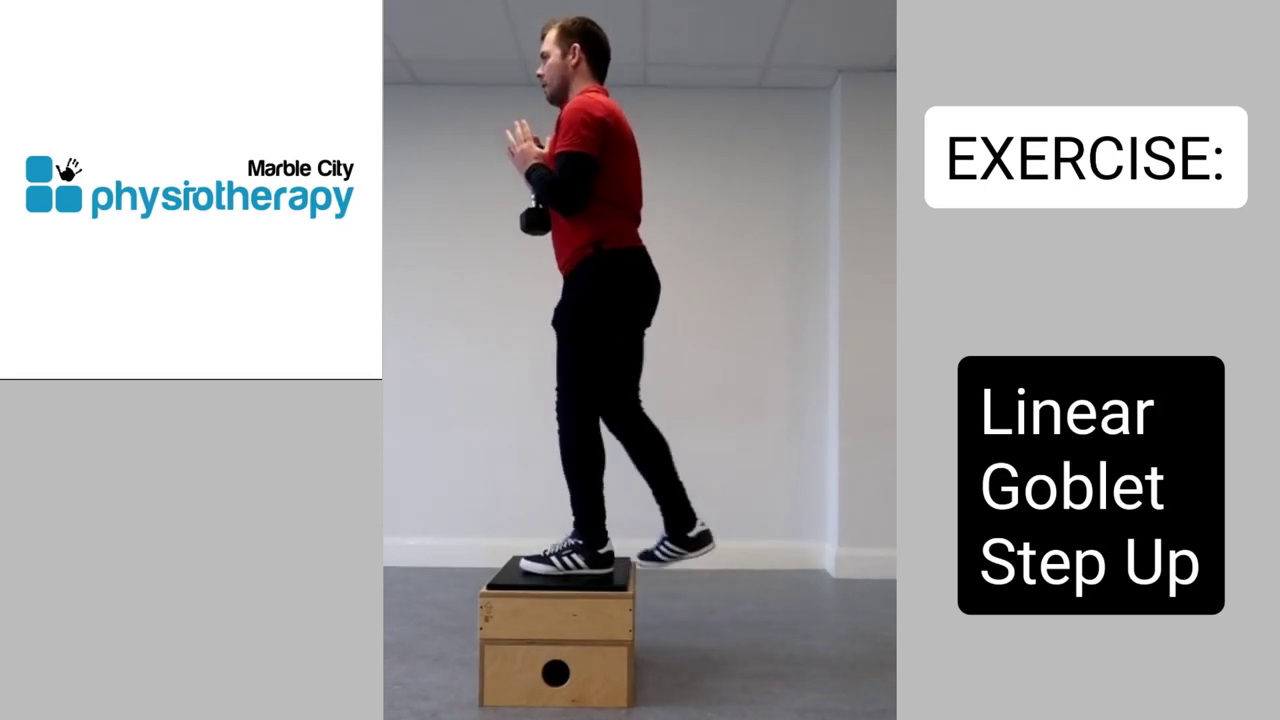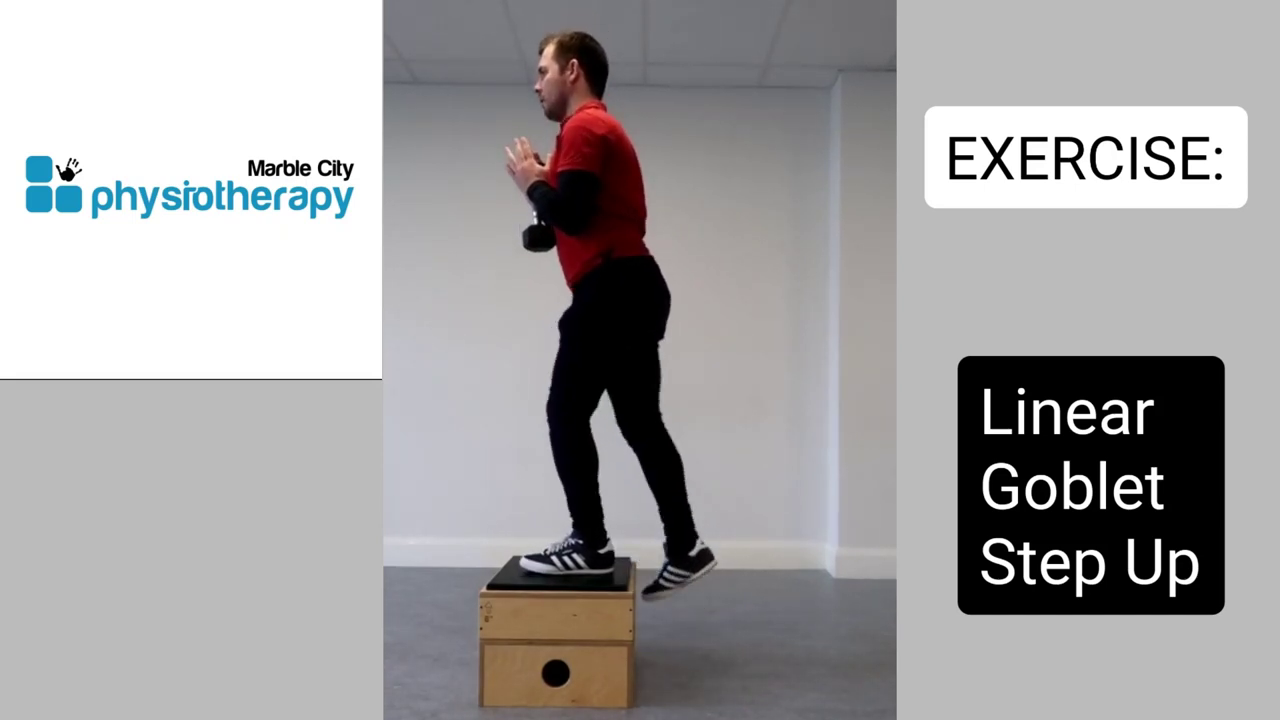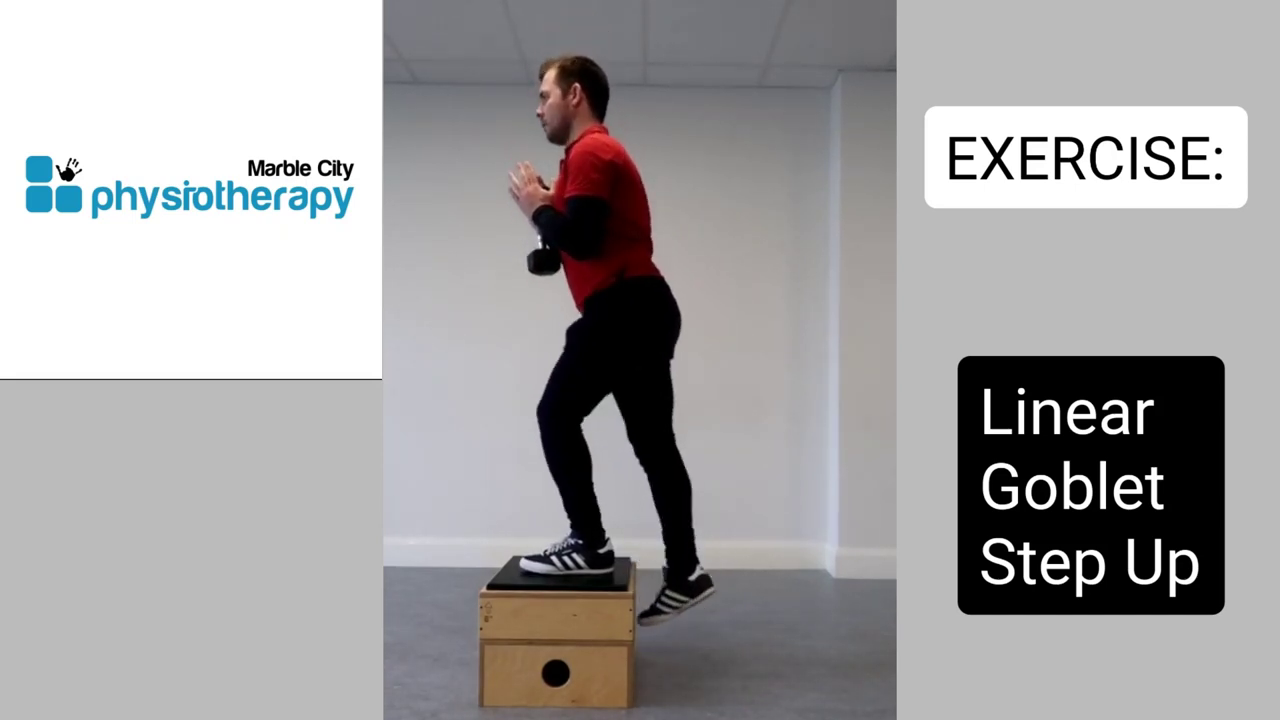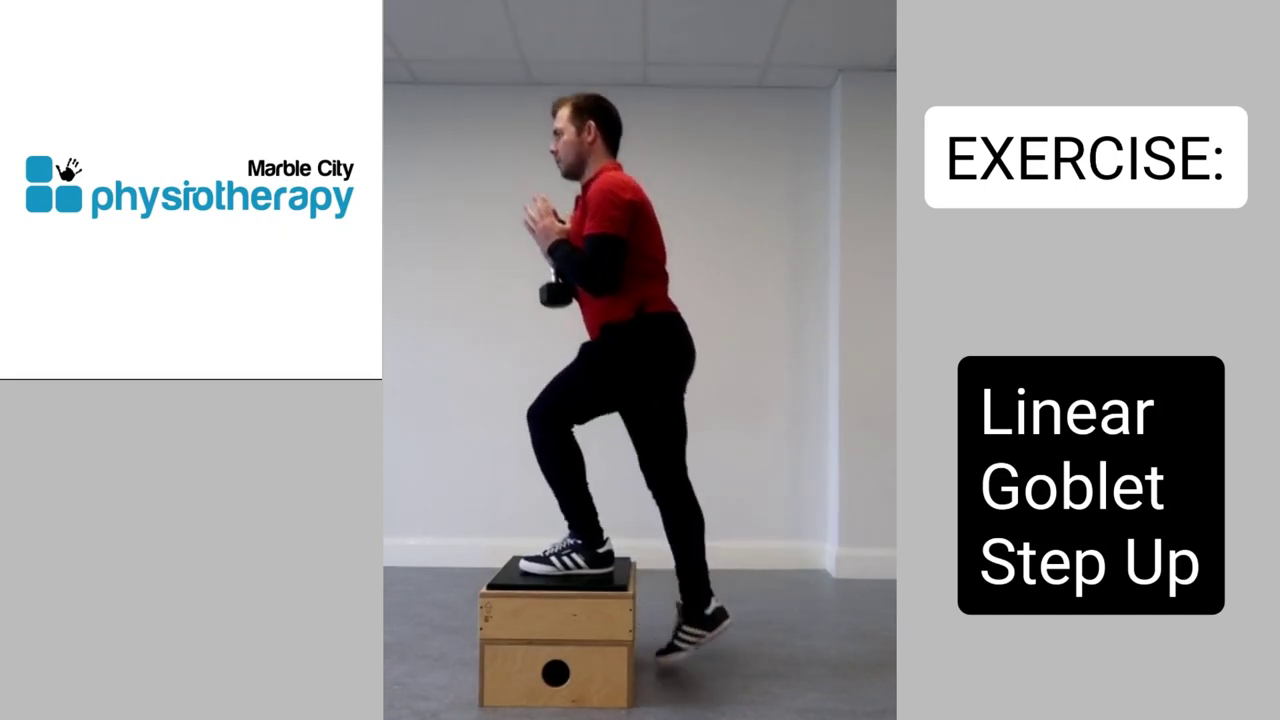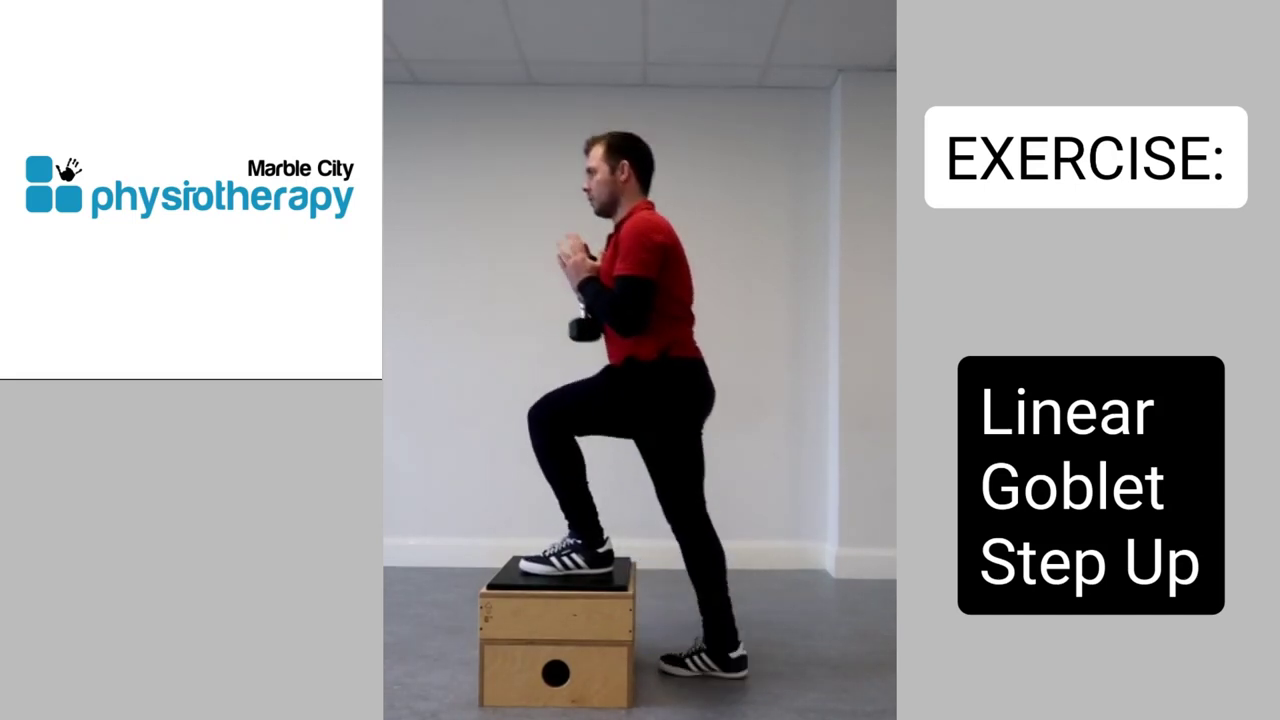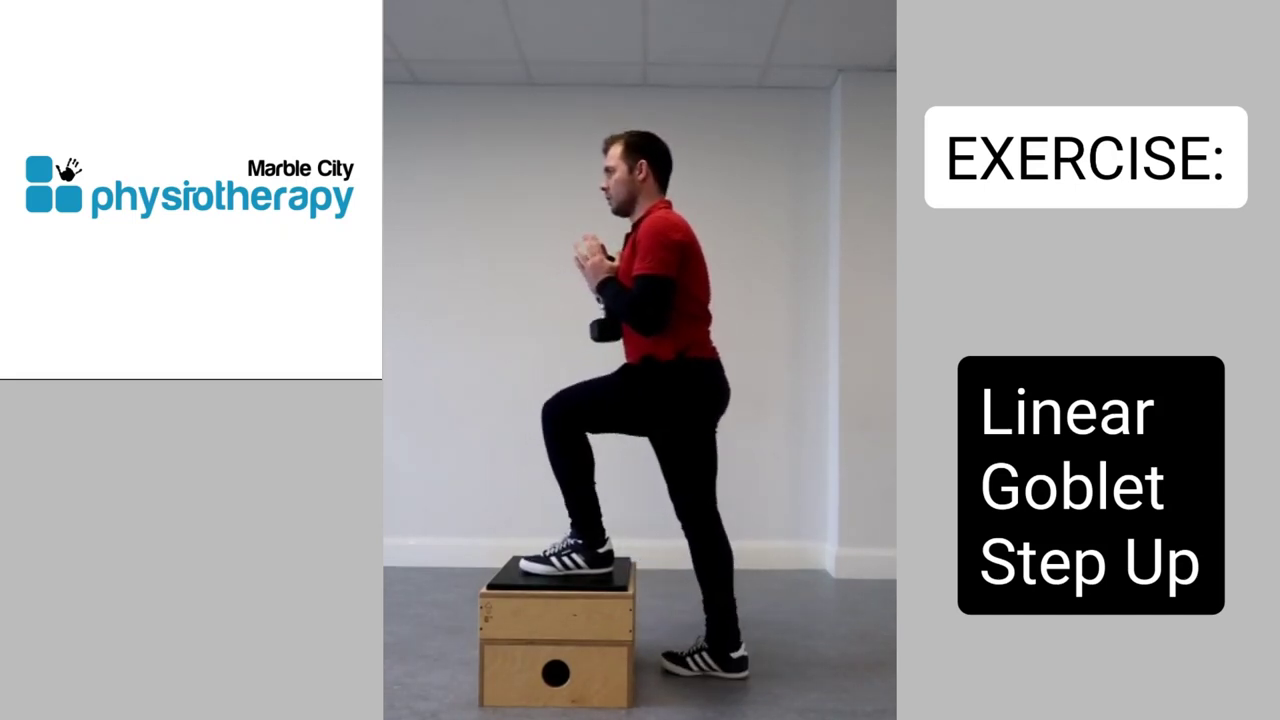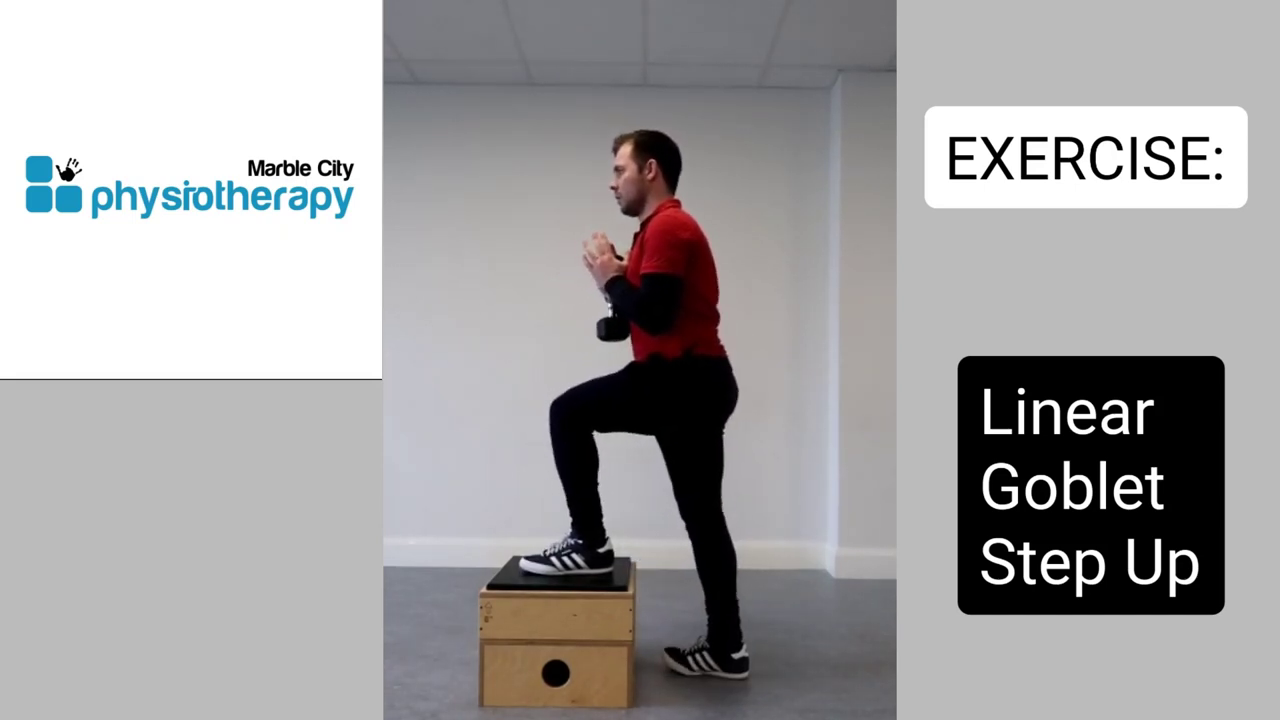
dt=0.2s
person 1, frame 1
left shoulder: (584, 112)
right shoulder: (599, 113)
left elbow: (567, 197)
left wrist: (530, 165)
right wrist: (545, 166)
left hip: (603, 279)
right hip: (621, 276)
left knee: (576, 410)
right knee: (619, 409)
left ankle: (590, 544)
right ankle: (684, 528)
person 1, frame 2
left shoulder: (584, 128)
right shoulder: (596, 129)
left elbow: (572, 214)
left wrist: (531, 183)
right wrist: (545, 184)
left hip: (614, 290)
right hip: (629, 289)
left knee: (567, 413)
right knee: (641, 424)
left ankle: (590, 546)
right ankle: (685, 548)
person 1, frame 3
left shoulder: (590, 153)
right shoulder: (598, 153)
left elbow: (581, 239)
left wrist: (537, 208)
right wrist: (549, 207)
left hip: (625, 310)
right hip: (641, 310)
left knee: (557, 415)
right knee: (654, 444)
left ankle: (590, 546)
right ankle: (684, 573)
person 1, frame 4
left shoulder: (608, 190)
right shoulder: (607, 190)
left elbow: (599, 276)
left wrist: (552, 241)
right wrist: (562, 243)
left hip: (641, 342)
right hip: (654, 344)
left knee: (547, 418)
right knee: (667, 479)
left ankle: (588, 546)
right ankle: (700, 607)
person 1, frame 5
left shoulder: (641, 230)
right shoulder: (636, 231)
left elbow: (628, 318)
left wrist: (583, 279)
right wrist: (592, 279)
left hip: (663, 383)
right hip: (672, 383)
left knee: (548, 419)
right knee: (687, 516)
left ankle: (587, 544)
right ankle: (723, 646)
person 1, frame 6
left shoulder: (660, 229)
right shoulder: (653, 230)
left elbow: (647, 317)
left wrist: (600, 280)
right wrist: (610, 279)
left hip: (679, 383)
right hip: (687, 383)
left knee: (563, 415)
right knee: (698, 515)
left ankle: (589, 543)
right ankle: (725, 646)
person 1, frame 7
left shoulder: (668, 227)
right shoulder: (661, 229)
left elbow: (654, 315)
left wrist: (609, 278)
right wrist: (620, 279)
left hip: (685, 381)
right hip: (696, 383)
left knee: (570, 413)
right knee: (702, 516)
left ankle: (589, 543)
right ankle: (726, 646)
